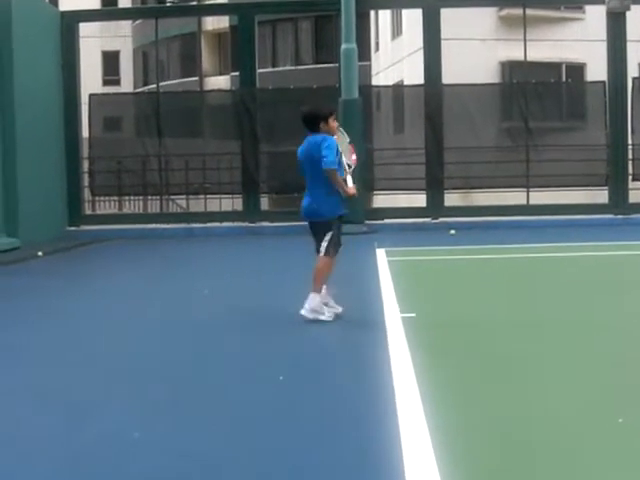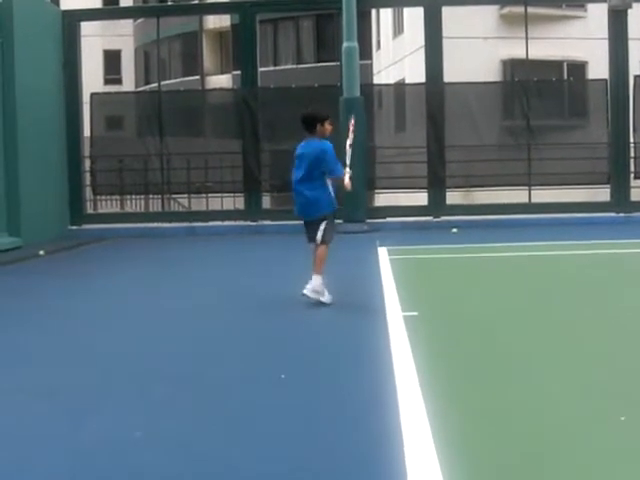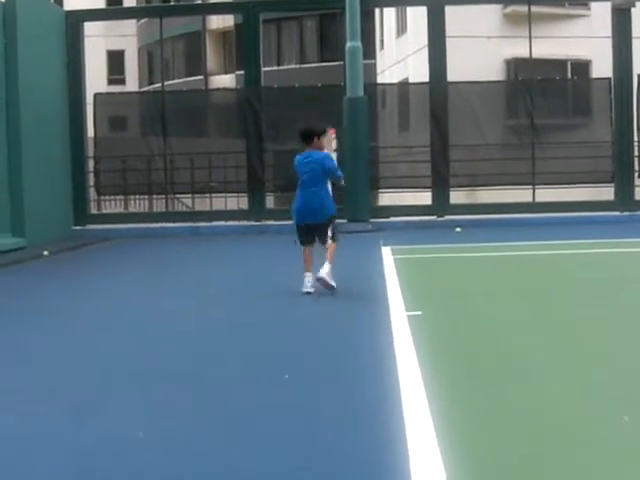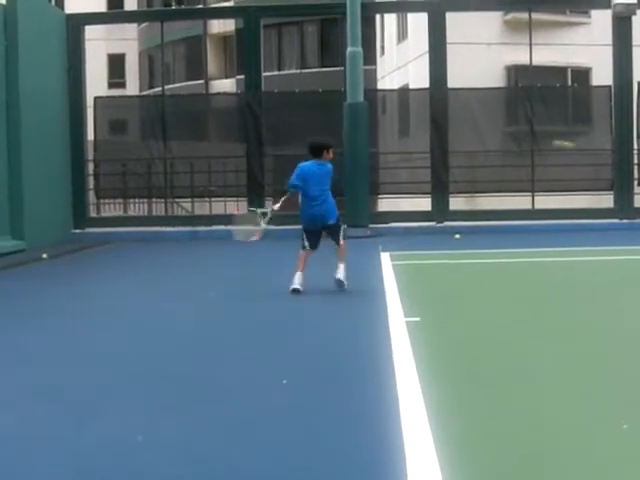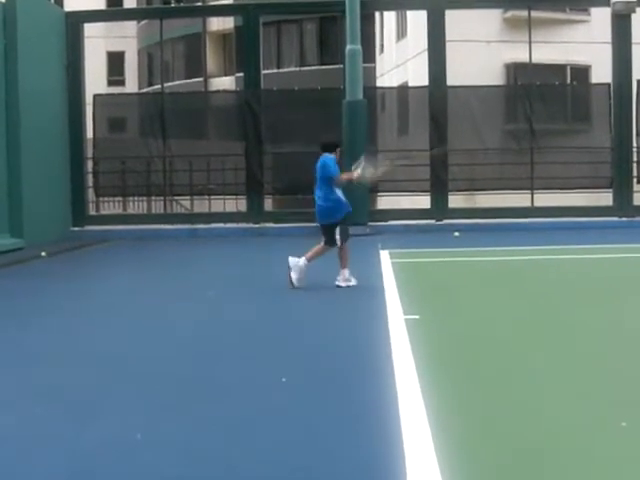
dt=0.4s
person 1, frame 1
left shoulder: (306, 144)
right shoulder: (328, 141)
left elbow: (308, 171)
right elbow: (330, 168)
right wrist: (345, 188)
left hip: (312, 205)
right hip: (327, 205)
left knee: (328, 250)
right knee: (327, 252)
left ankle: (323, 296)
right ankle: (314, 303)
person 1, frame 2
left shoulder: (301, 148)
right shoulder: (325, 147)
right elbow: (336, 174)
left wrist: (339, 175)
right wrist: (345, 183)
left hip: (305, 203)
right hip: (321, 203)
left knee: (316, 241)
right knee: (322, 242)
left ankle: (315, 283)
right ankle: (316, 286)
person 1, frame 3
left shoulder: (297, 160)
right shoulder: (325, 157)
right elbow: (338, 178)
right wrist: (339, 180)
left hip: (302, 210)
right hip: (322, 209)
left knee: (307, 245)
right knee: (330, 241)
left ankle: (308, 282)
right ankle: (325, 271)
person 1, frame 4
left shoulder: (302, 167)
right shoulder: (329, 168)
left elbow: (293, 187)
left hip: (309, 216)
right hip: (329, 213)
left knee: (306, 248)
right knee: (340, 241)
left ankle: (297, 281)
right ankle: (340, 273)
person 1, frame 5
left shoulder: (325, 161)
right shoulder: (328, 159)
right elbow: (338, 180)
left wrist: (348, 176)
right wrist: (352, 176)
left hip: (329, 209)
right hip: (333, 209)
left knee: (329, 243)
right knee: (342, 242)
left ankle: (299, 263)
right ankle: (344, 276)
